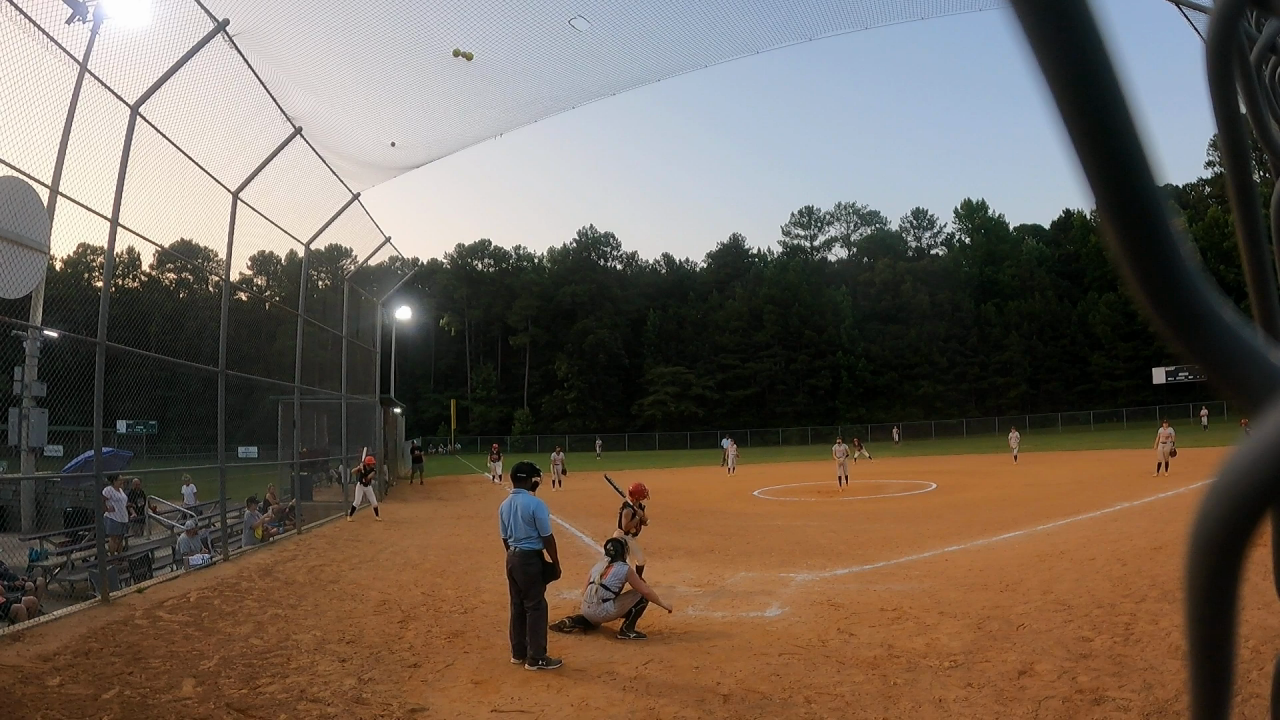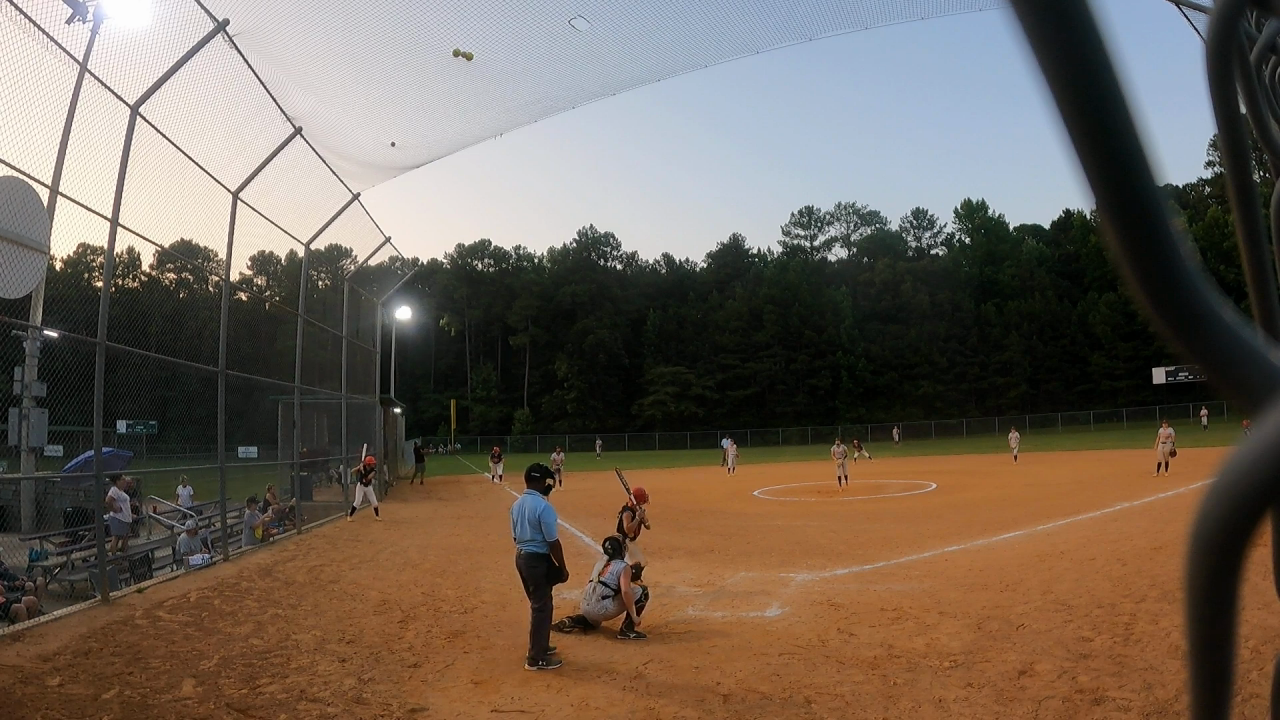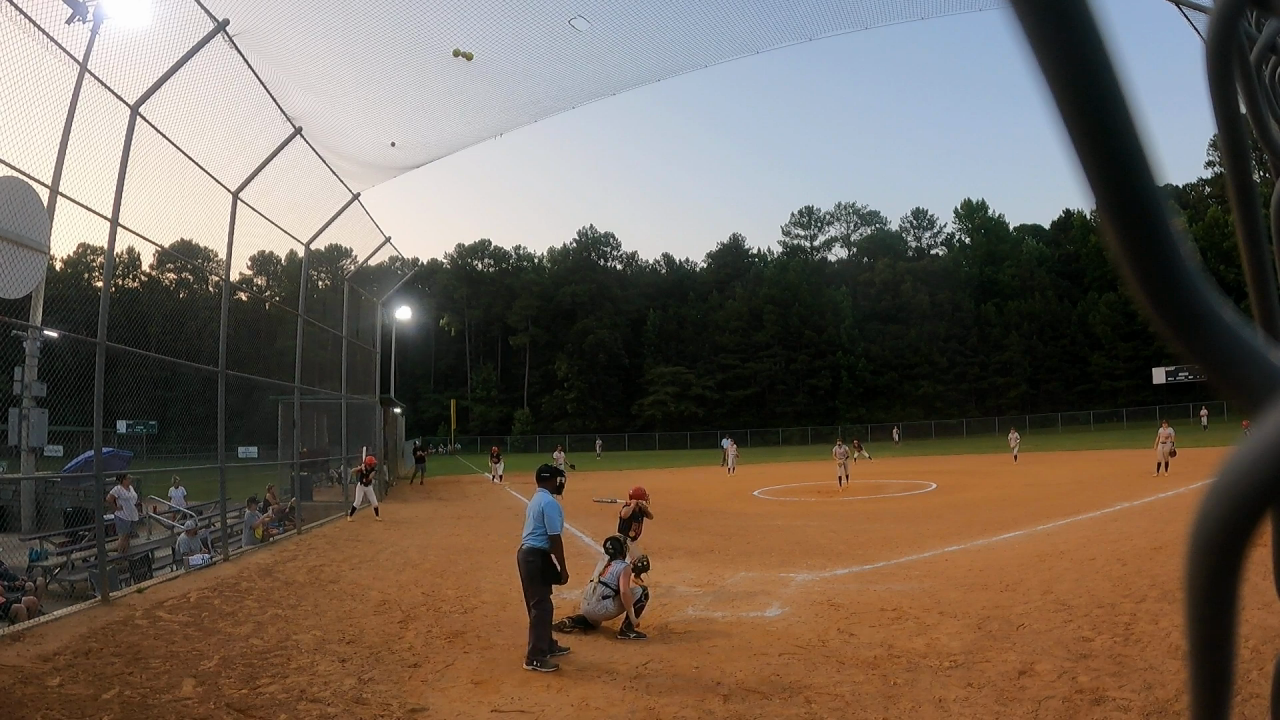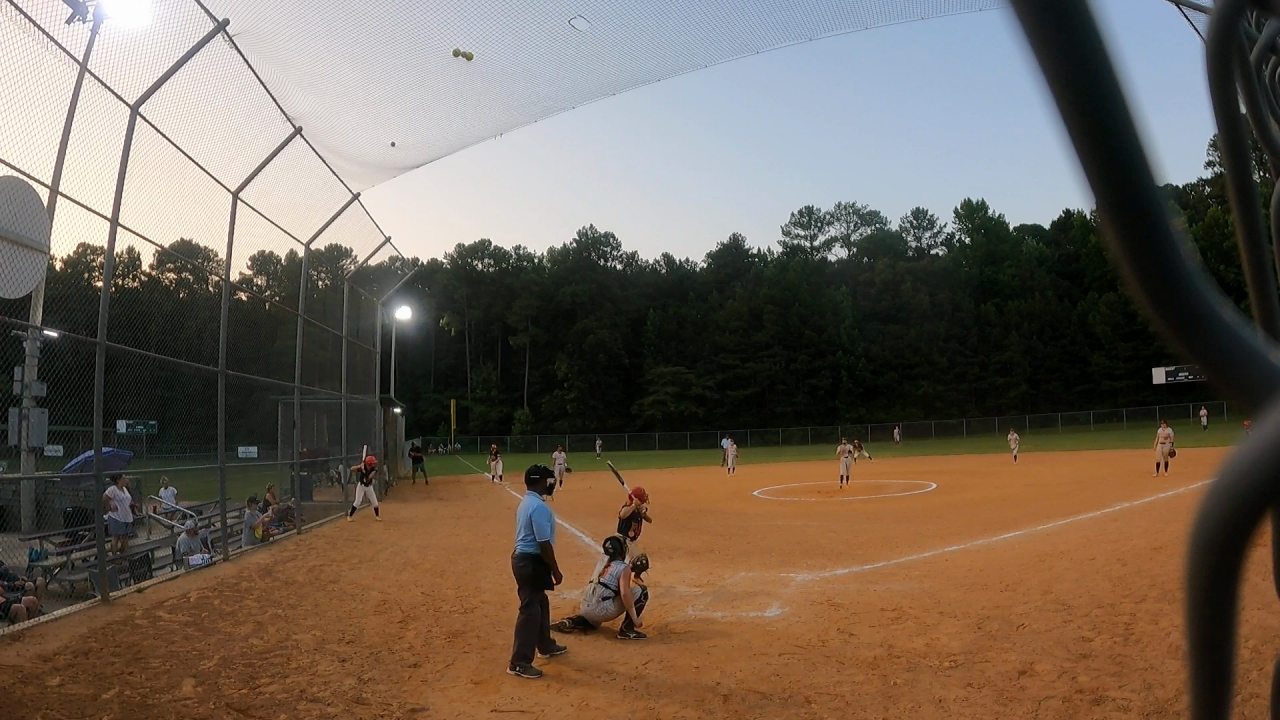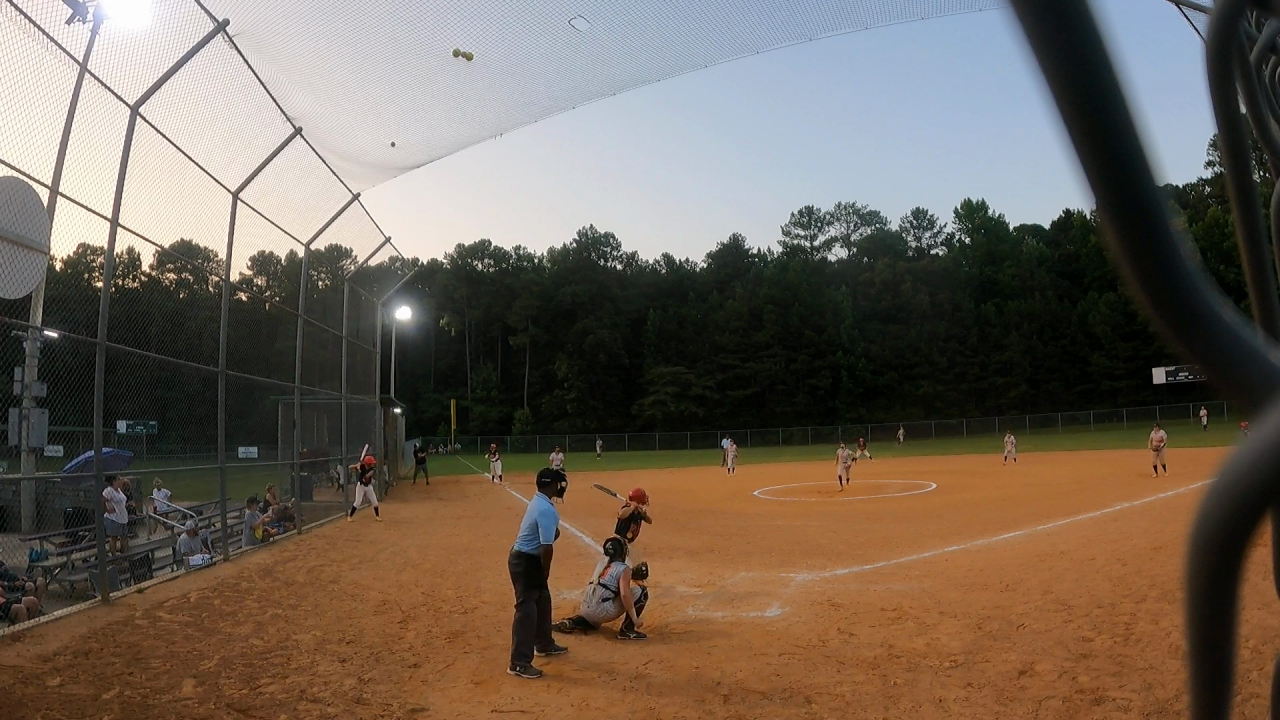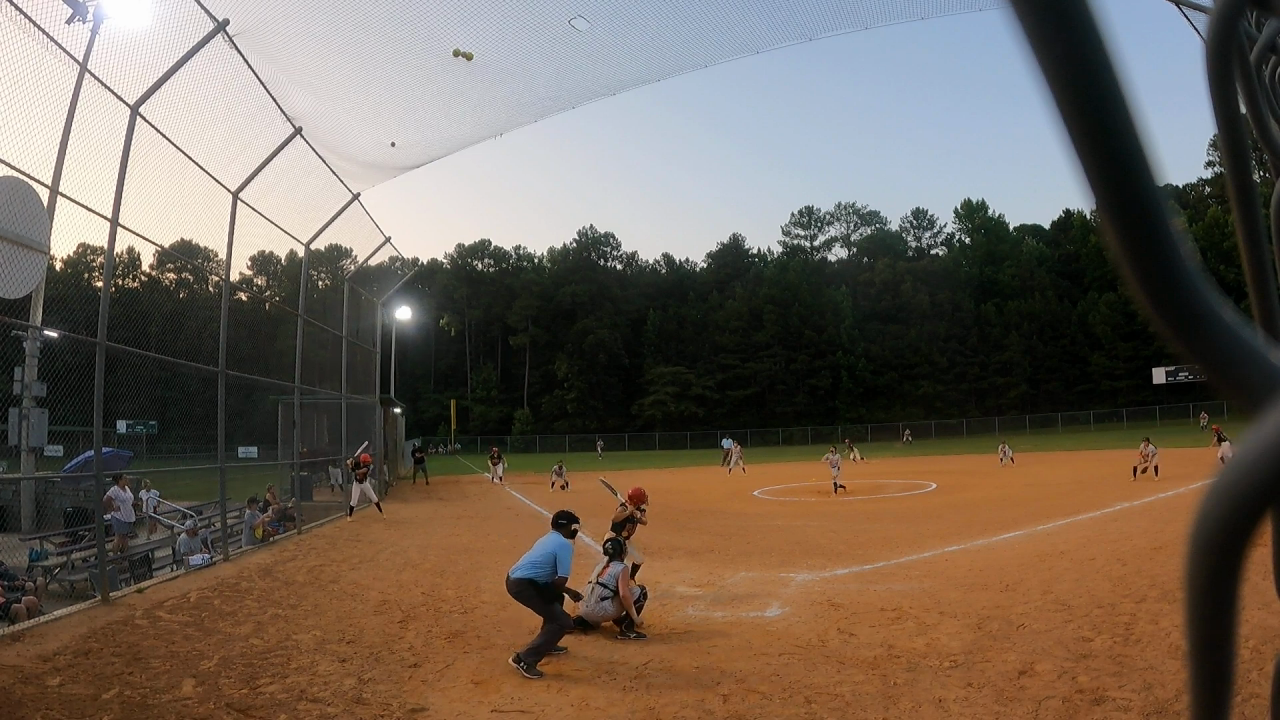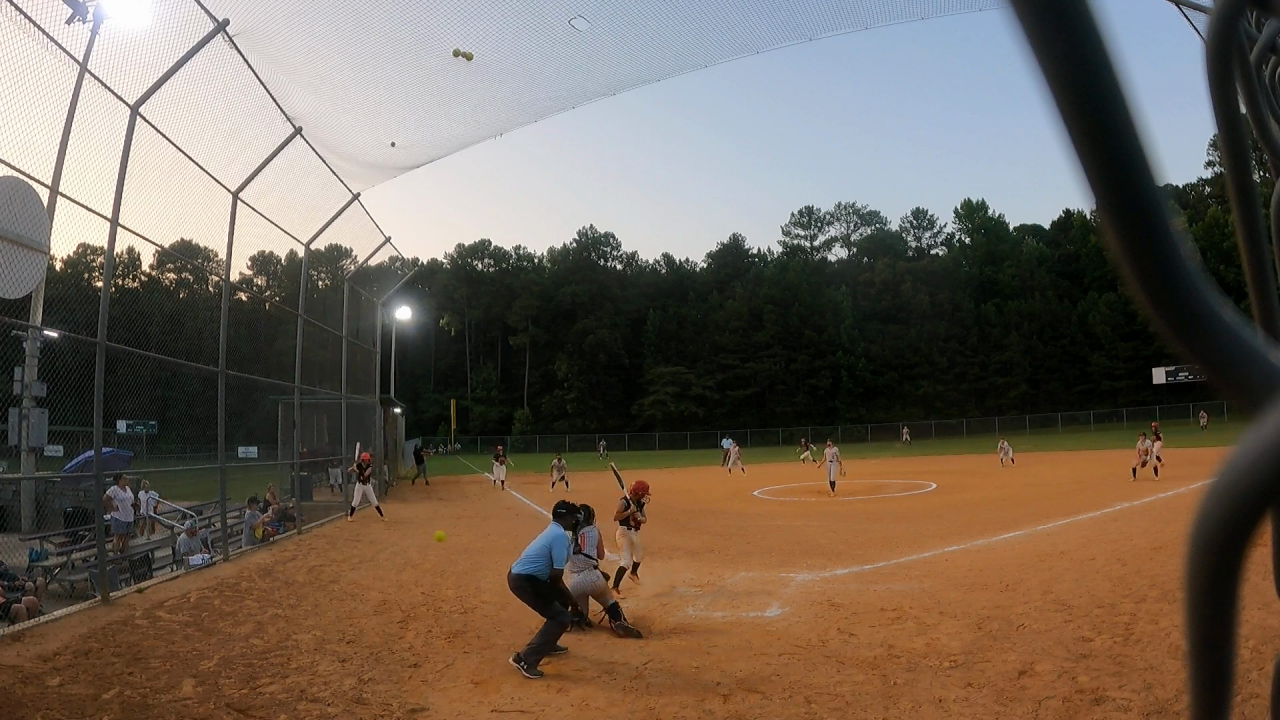
dt=0.7s
person 1, frame 1
left shoulder: (504, 505)
right shoulder: (535, 504)
left elbow: (505, 538)
right elbow: (547, 537)
right wrist: (555, 563)
left hip: (512, 558)
right hip: (530, 559)
left knee: (517, 606)
right knee: (536, 607)
left ankle: (519, 652)
right ankle: (536, 658)
person 1, frame 2
left shoulder: (517, 504)
right shoulder: (543, 507)
right elbow: (553, 542)
right wrist: (563, 568)
left hip: (521, 557)
right hip: (538, 560)
left knee: (540, 604)
right knee: (542, 607)
left ankle: (540, 646)
right ankle: (536, 658)
person 1, frame 3
left shoulder: (536, 500)
right shoulder: (550, 502)
right elbow: (554, 538)
left wrist: (556, 566)
right wrist: (563, 568)
left hip: (527, 554)
right hip: (537, 557)
left knee: (539, 604)
right knee: (541, 606)
left ankle: (547, 646)
right ankle: (535, 657)
person 1, frame 4
left shoulder: (527, 502)
right shoulder: (539, 506)
right elbow: (542, 544)
left wrist: (549, 567)
right wrist: (556, 569)
left hip: (524, 558)
right hip: (530, 561)
left knee: (540, 603)
right knee: (529, 609)
left ankle: (545, 645)
right ankle: (519, 662)
person 1, frame 5
left shoulder: (538, 502)
right shoulder: (547, 509)
right elbow: (546, 546)
left wrist: (552, 538)
right wrist: (546, 570)
left hip: (526, 557)
right hip: (525, 561)
left knee: (543, 601)
right knee: (526, 609)
left ankle: (544, 645)
right ankle: (518, 663)
person 1, frame 6
left shoulder: (546, 539)
right shoulder: (564, 545)
right elbow: (561, 581)
left wrist: (568, 591)
left hip: (515, 581)
right hip: (524, 585)
left knee: (556, 598)
right knee: (563, 622)
left ankle: (548, 643)
right ankle: (524, 659)
person 1, frame 7
left shoulder: (552, 531)
right shoulder: (561, 536)
left elbow: (552, 573)
right elbow: (556, 574)
left wrist: (568, 596)
right wrist: (570, 596)
left hip: (521, 577)
right hip: (524, 581)
left knee: (562, 600)
right knee: (561, 618)
left ankle: (548, 643)
right ankle: (525, 658)
